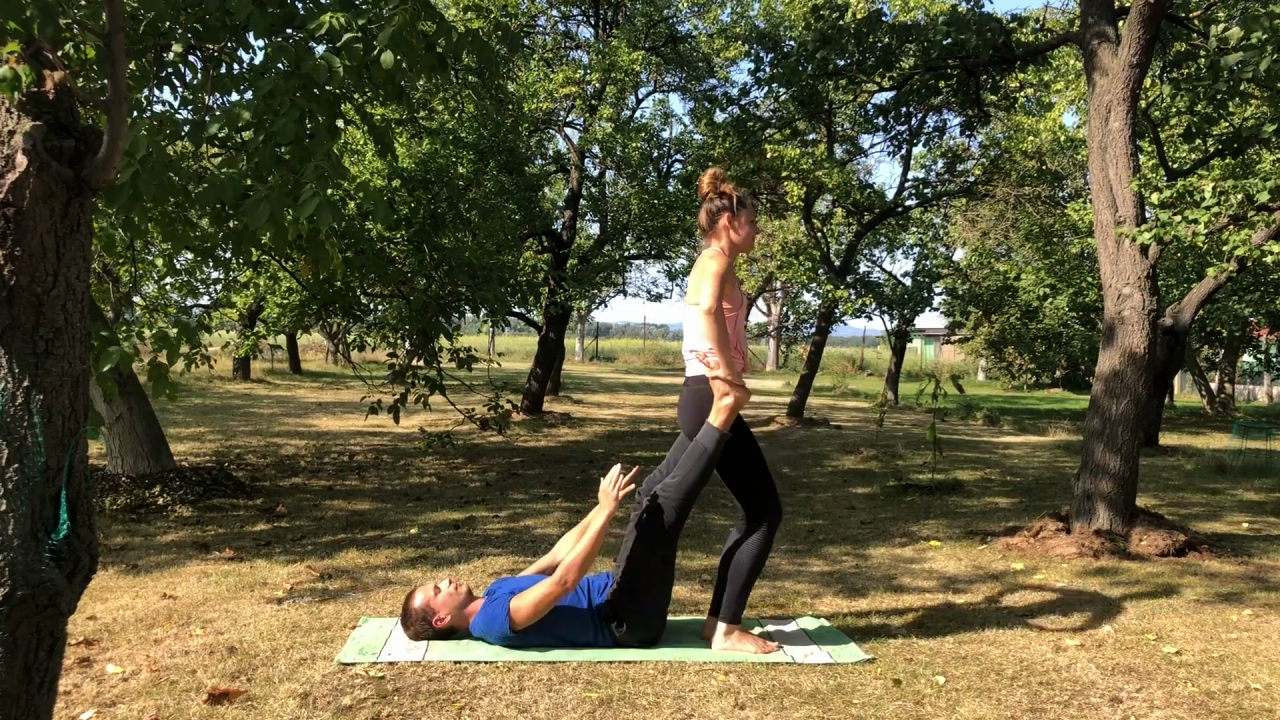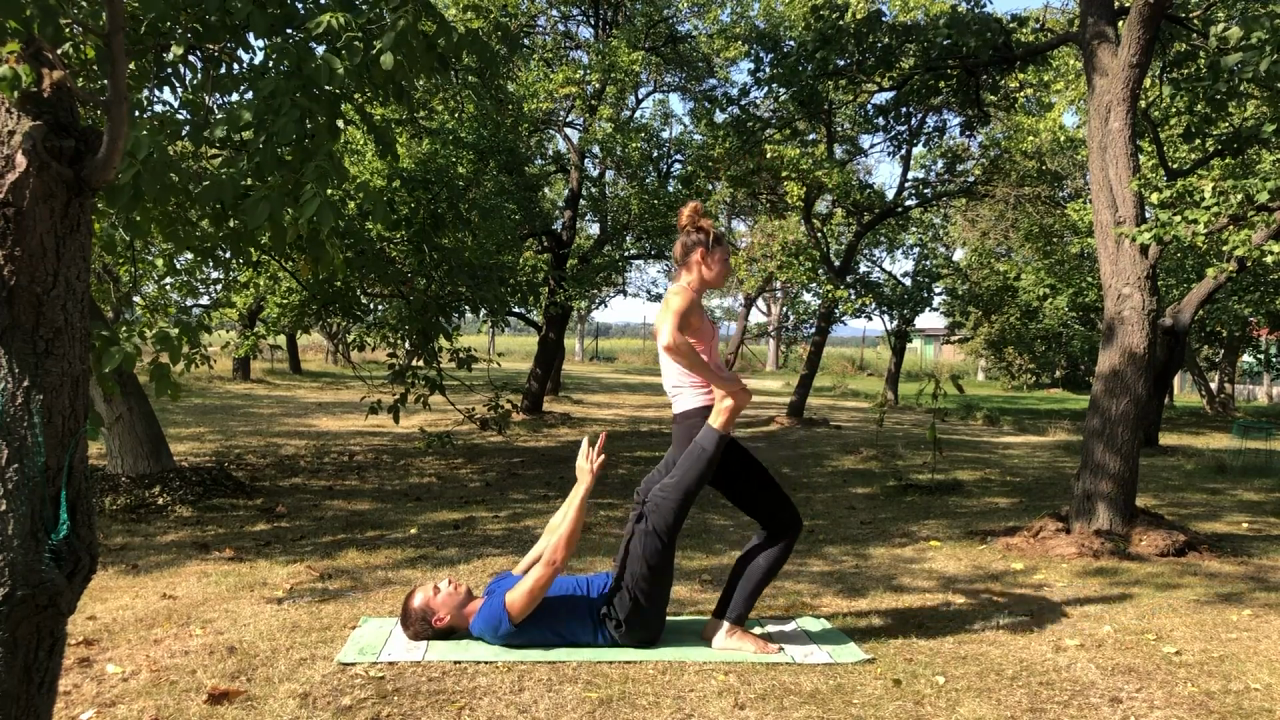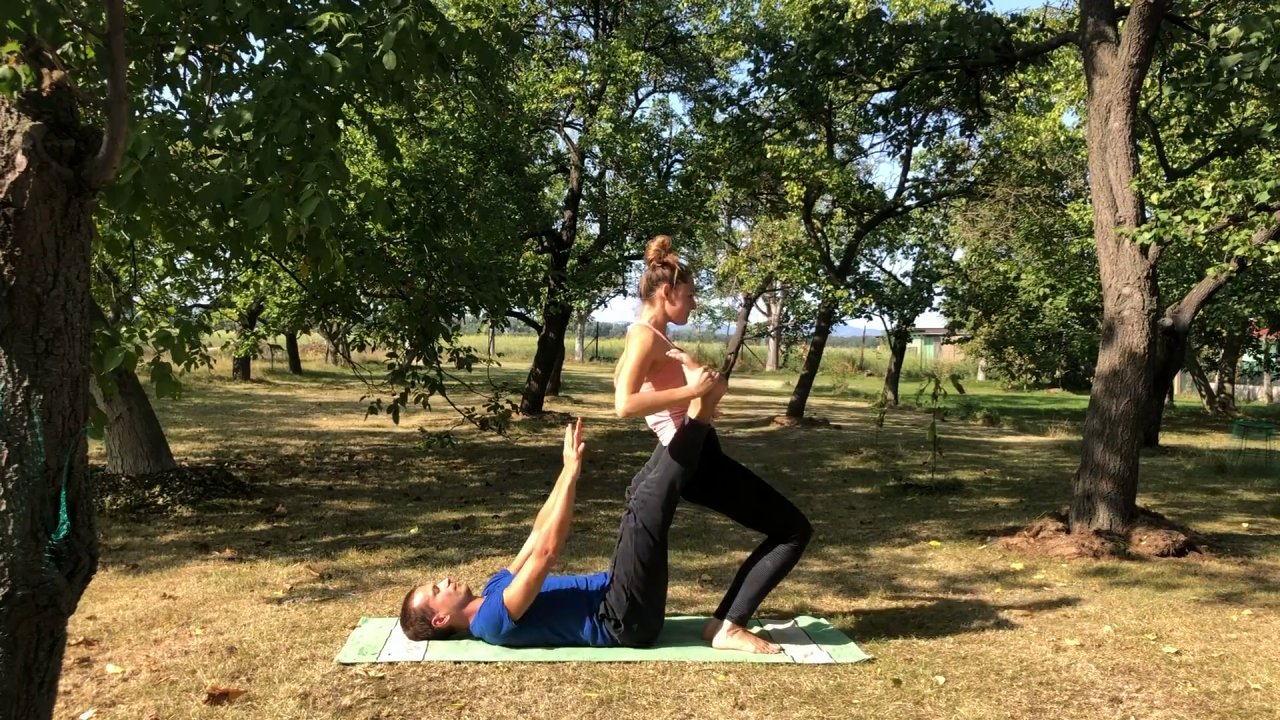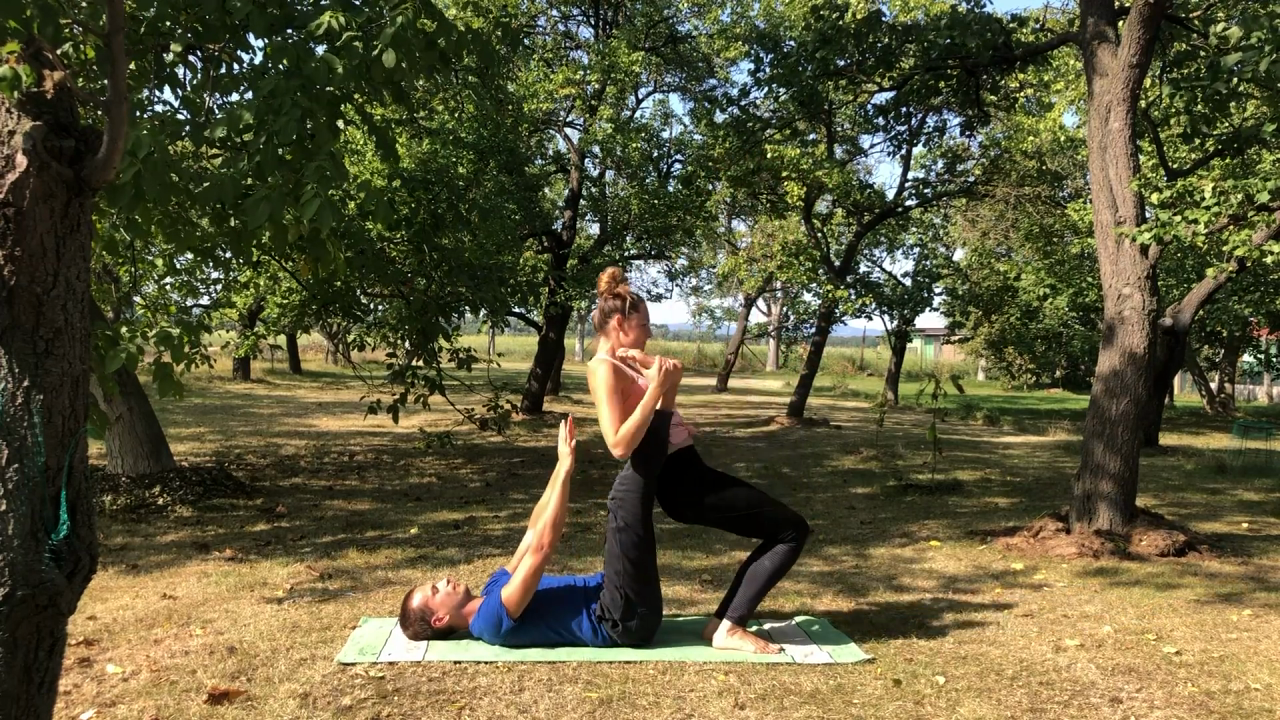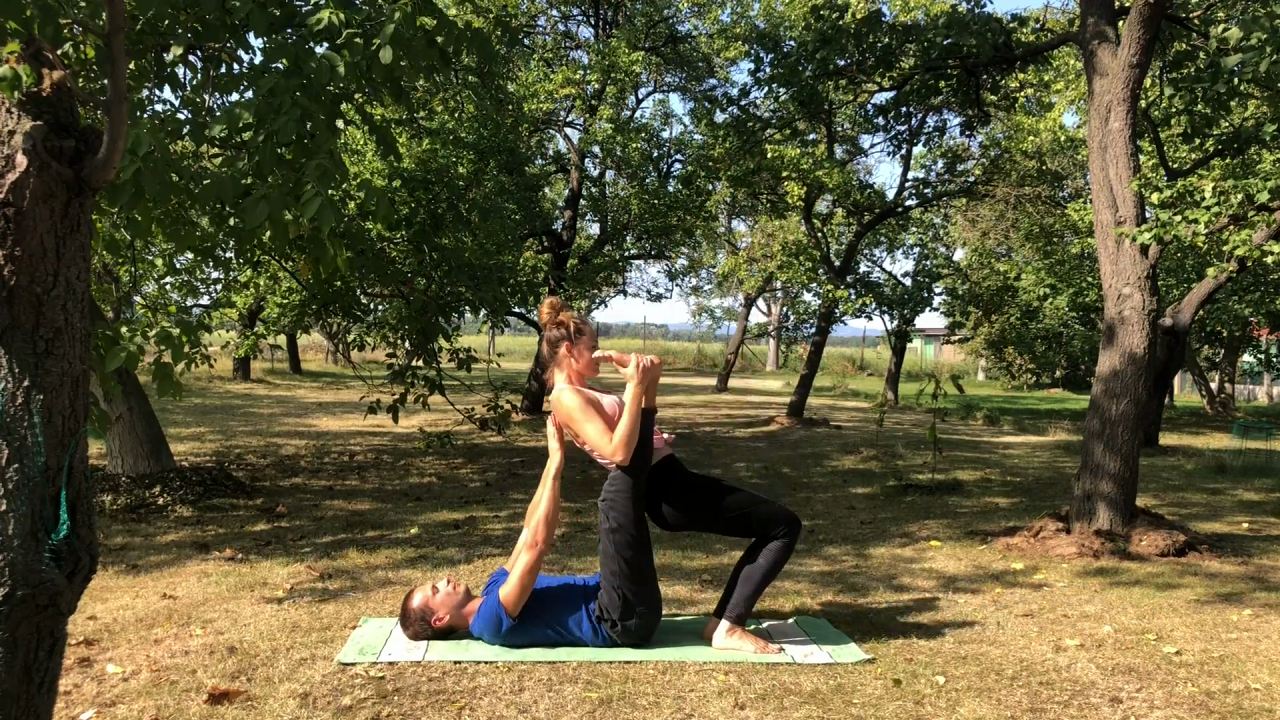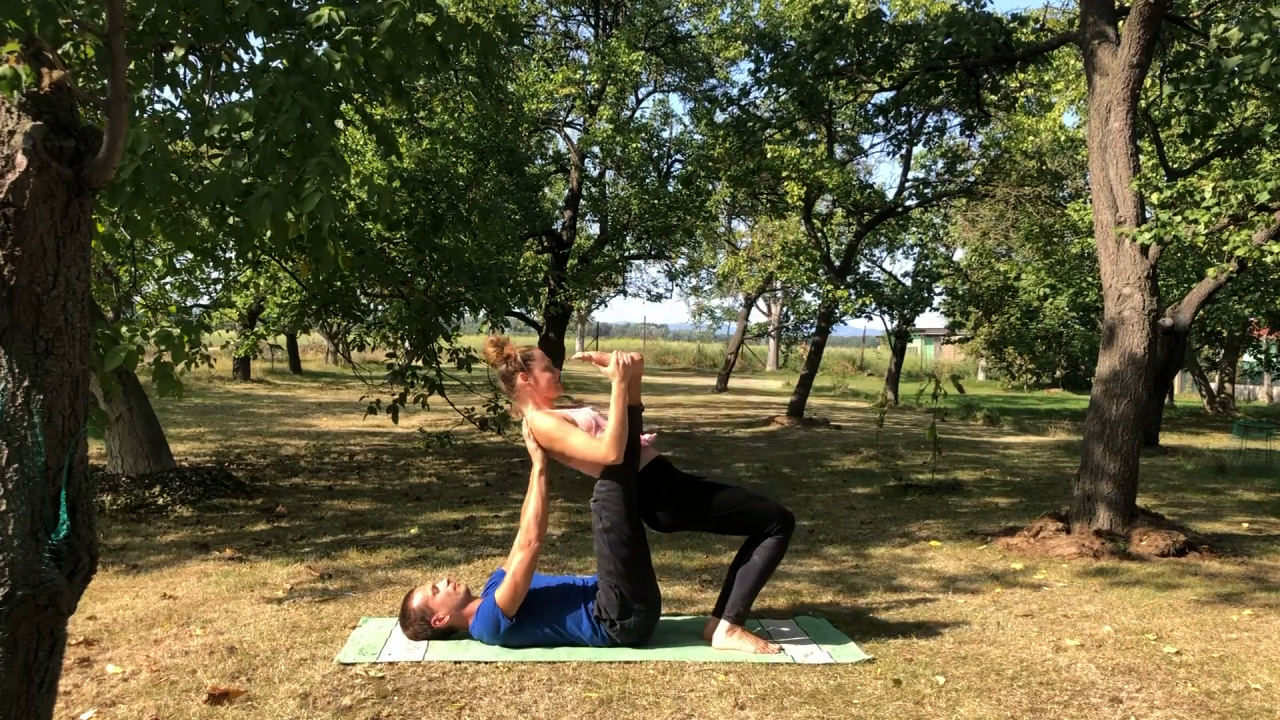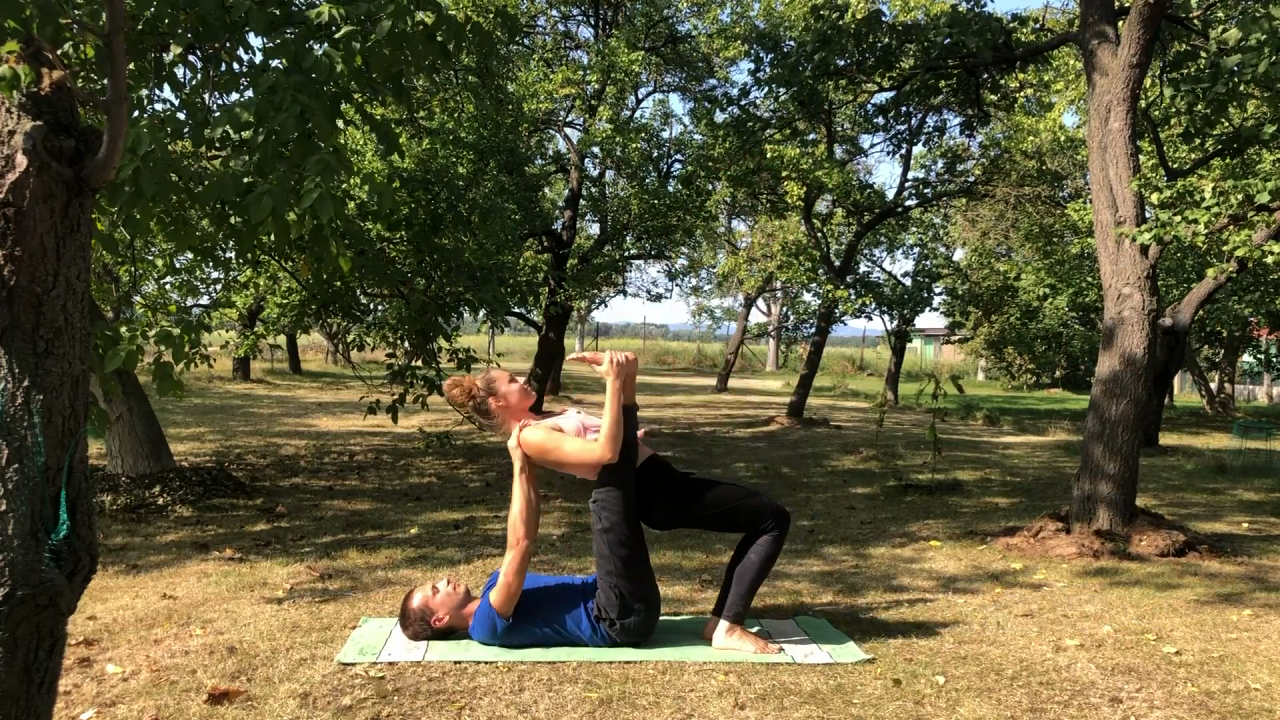
dt=0.2s
person 1, frame 1
left shoulder: (709, 265)
right shoulder: (717, 260)
right elbow: (708, 306)
right wrist: (728, 366)
left hip: (702, 398)
right hip: (711, 399)
left knee: (758, 511)
right knee: (763, 510)
left ankle: (723, 619)
right ankle: (727, 628)
person 1, frame 2
left shoulder: (683, 300)
right shoulder: (684, 293)
right elbow: (668, 340)
left wrist: (720, 374)
right wrist: (722, 380)
left hip: (694, 429)
right hip: (701, 427)
left knee: (778, 522)
right knee: (783, 524)
left ankle: (725, 621)
right ankle: (729, 628)
person 1, frame 3
left shoulder: (655, 339)
right shoulder: (642, 338)
right elbow: (626, 404)
left wrist: (682, 365)
right wrist: (691, 390)
right hip: (694, 456)
left knee: (788, 529)
right knee: (793, 529)
left ankle: (726, 621)
right ankle: (729, 627)
person 1, frame 4
left shoulder: (615, 366)
right shoulder: (603, 370)
right elbow: (620, 444)
left wrist: (653, 369)
right wrist: (660, 393)
left hip: (682, 469)
right hip: (681, 479)
left knee: (785, 528)
right knee: (791, 529)
left ankle: (727, 622)
right ankle: (730, 628)
person 1, frame 5
left shoulder: (578, 393)
right shoulder: (566, 398)
right elbow: (619, 451)
left wrist: (630, 369)
left hip: (667, 475)
right hip: (669, 488)
left knee: (779, 524)
right knee: (784, 525)
left ankle: (726, 620)
right ankle: (728, 629)
person 1, frame 6
left shoulder: (552, 416)
right shoulder: (543, 424)
right elbow: (609, 454)
right wrist: (625, 388)
left hip: (655, 479)
right hip: (657, 490)
left knee: (769, 520)
right knee: (777, 522)
left ankle: (722, 619)
right ankle: (727, 628)
person 1, frame 7
left shoulder: (538, 424)
right shoulder: (529, 437)
right elbow: (605, 451)
right wrist: (621, 378)
left hip: (652, 475)
right hip: (654, 488)
left knee: (758, 516)
right knee: (772, 518)
left ankle: (722, 619)
right ankle: (728, 628)
person 2, frame 1
left shoulder: (497, 592)
right shoulder: (494, 621)
left elbow: (559, 553)
right elbow: (565, 578)
left wrist: (602, 505)
right wrist: (605, 511)
left hip: (617, 594)
right hip: (628, 620)
left knee: (652, 496)
right knee: (661, 508)
left ankle: (717, 406)
right ankle: (722, 414)
person 2, frame 2
left shoulder: (496, 591)
right shoulder: (492, 620)
left elbow: (549, 538)
right elbow: (553, 560)
left wrist: (582, 480)
right wrist: (584, 486)
left hip: (616, 595)
right hip: (626, 620)
left knee: (654, 498)
right knee: (659, 510)
left ankle: (717, 413)
right ankle: (721, 421)
person 2, frame 3
left shoulder: (495, 589)
right shoulder: (492, 621)
left elbow: (540, 532)
right elbow: (545, 551)
left wrist: (567, 472)
right wrist: (571, 472)
left hip: (612, 595)
right hip: (626, 625)
left knee: (642, 496)
right knee: (646, 505)
left ankle: (696, 411)
right ankle: (698, 412)
person 2, frame 4
left shoulder: (494, 592)
right shoulder: (492, 620)
left elbow: (535, 530)
right elbow: (542, 544)
left wrist: (561, 465)
right wrist: (566, 467)
left hip: (613, 602)
right hip: (625, 621)
left knee: (630, 493)
right knee: (625, 499)
left ankle: (658, 397)
right ankle: (657, 398)
person 2, frame 5
left shoulder: (494, 591)
right shoulder: (491, 621)
left elbow: (531, 528)
right elbow: (536, 543)
left wrist: (552, 461)
right wrist: (555, 464)
right hip: (625, 619)
left knee: (623, 493)
right knee: (617, 499)
left ankle: (641, 391)
right ankle: (638, 390)
person 2, frame 6
left shoulder: (493, 592)
right shoulder: (490, 623)
left elbow: (529, 533)
right elbow: (530, 543)
left wrist: (538, 459)
right wrist: (538, 465)
left hip: (621, 613)
right hip: (624, 618)
left knee: (617, 494)
right knee: (610, 497)
left ankle: (626, 391)
right ankle: (621, 388)
person 2, frame 7
left shoulder: (491, 594)
right shoulder: (488, 624)
left elbow: (527, 530)
right elbow: (519, 542)
left wrist: (526, 460)
right wrist: (518, 466)
left hip: (620, 612)
right hip: (623, 618)
left knee: (613, 492)
right knee: (608, 497)
left ankle: (621, 388)
right ankle: (616, 385)
